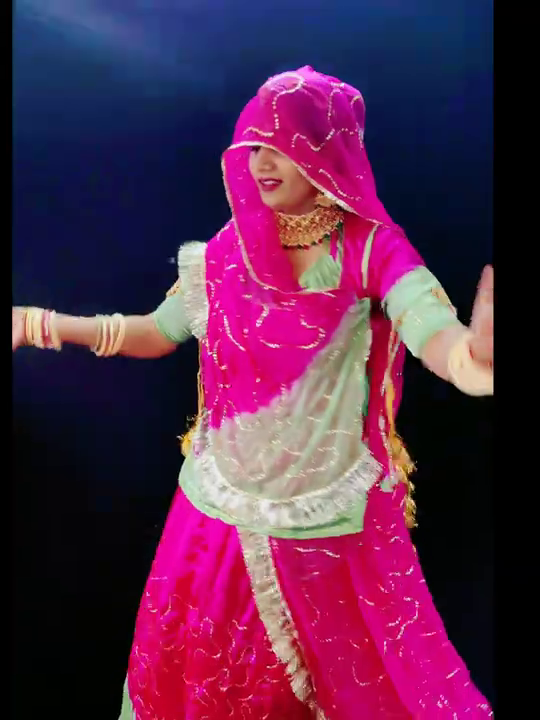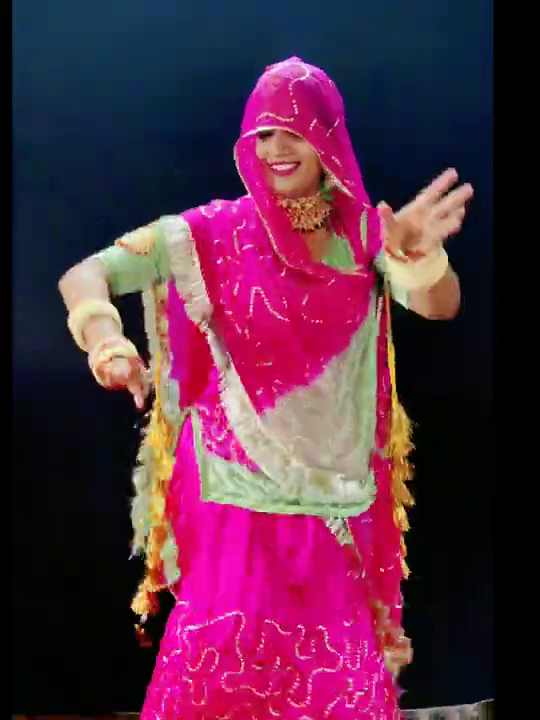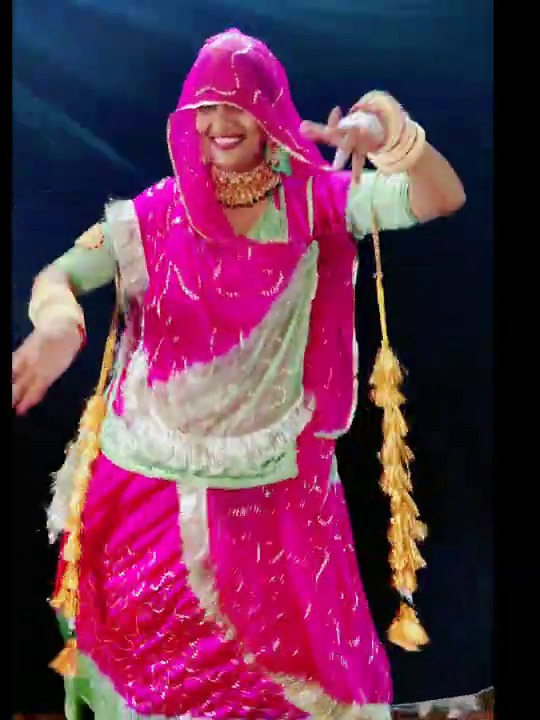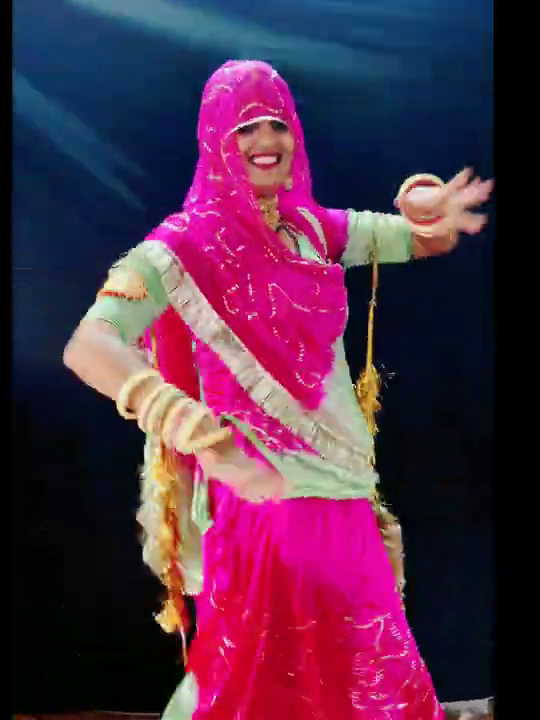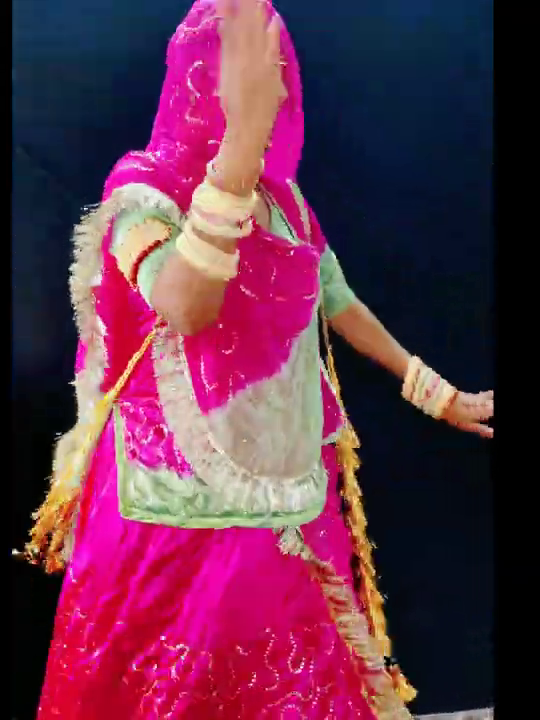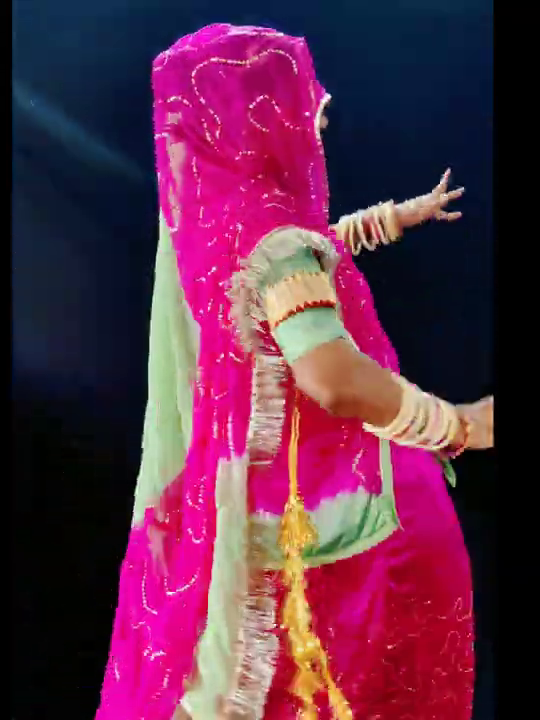
dt=0.7s
person 1, frame 1
left shoulder: (374, 247)
right shoulder: (225, 252)
left elbow: (437, 336)
right elbow: (158, 333)
left wrist: (478, 354)
right wrist: (53, 326)
left hip: (333, 510)
right hip: (222, 504)
person 1, frame 2
left shoulder: (364, 229)
right shoulder: (205, 233)
left elbow: (440, 301)
right elbow: (81, 275)
left wrist: (422, 263)
right wrist: (98, 324)
left hip: (343, 496)
right hip: (242, 498)
right knee: (227, 663)
person 1, frame 3
left shoulder: (317, 197)
right shoulder: (155, 211)
left elbow: (441, 199)
right elbow: (61, 275)
left wrist: (403, 148)
right wrist: (57, 320)
left hip: (275, 469)
right hip: (154, 466)
left knee: (293, 633)
right knee: (145, 627)
person 1, frame 4
left shoulder: (312, 228)
right shoulder: (180, 246)
left elbow: (419, 238)
right elbow: (86, 346)
left wrist: (436, 215)
right wrist: (184, 420)
left hip: (331, 489)
right hip: (269, 498)
person 1, frame 5
left shoulder: (287, 202)
right shoulder: (143, 193)
left elbow: (340, 307)
right elbow: (187, 303)
left wrist: (432, 386)
right wrist: (244, 130)
left hip: (284, 491)
right hip: (173, 496)
person 1, frame 6
left shoulder: (212, 214)
right shoulder: (271, 237)
right elbow: (334, 380)
left wrist: (396, 215)
right wrist: (456, 424)
left hip: (243, 513)
right hip: (334, 508)
